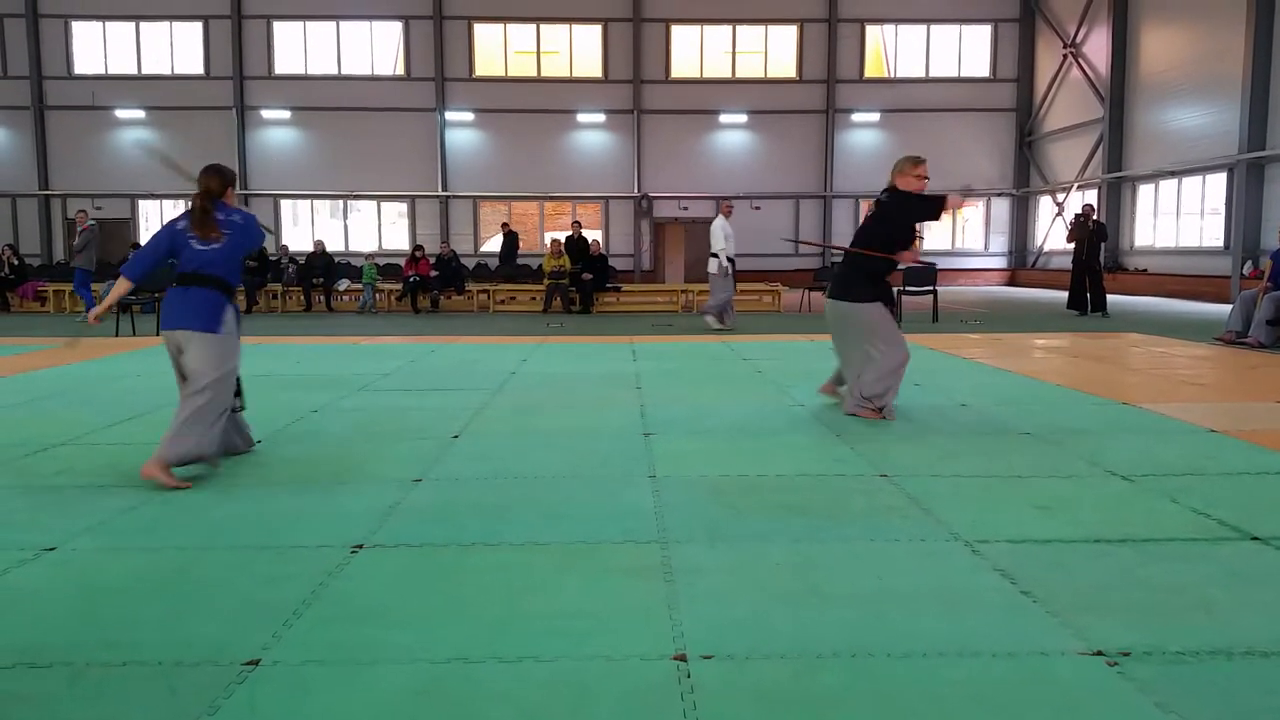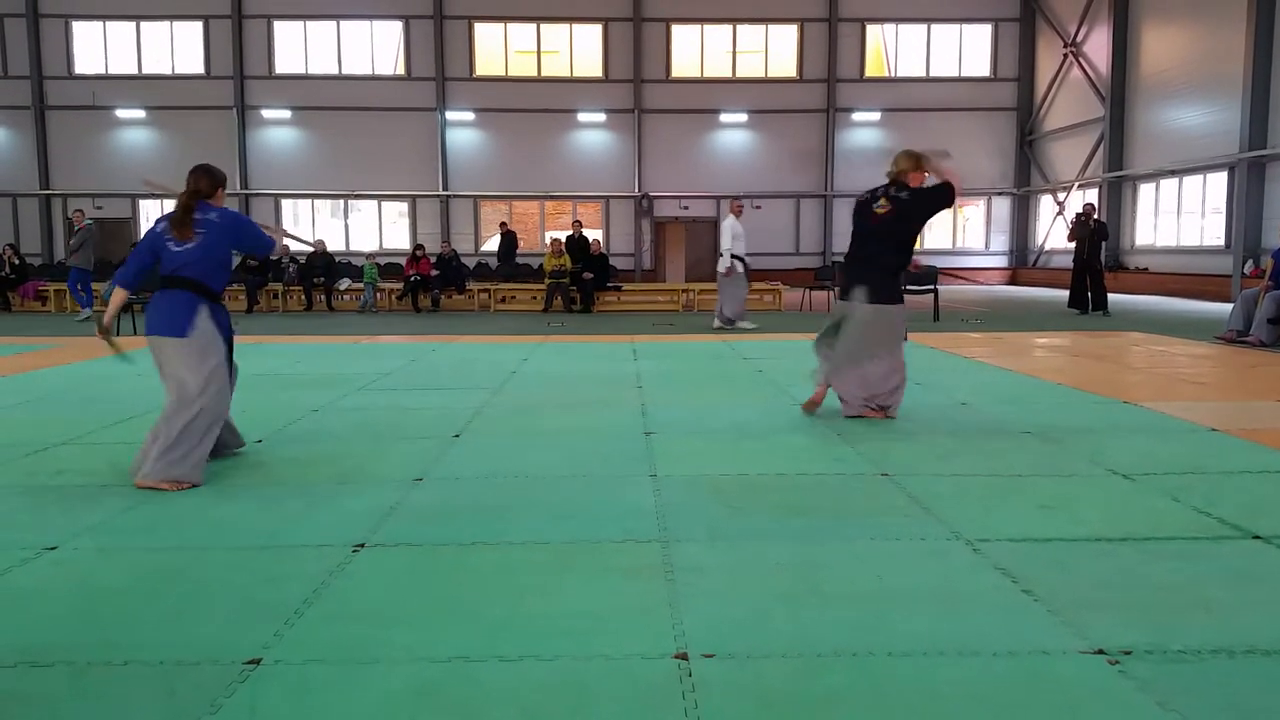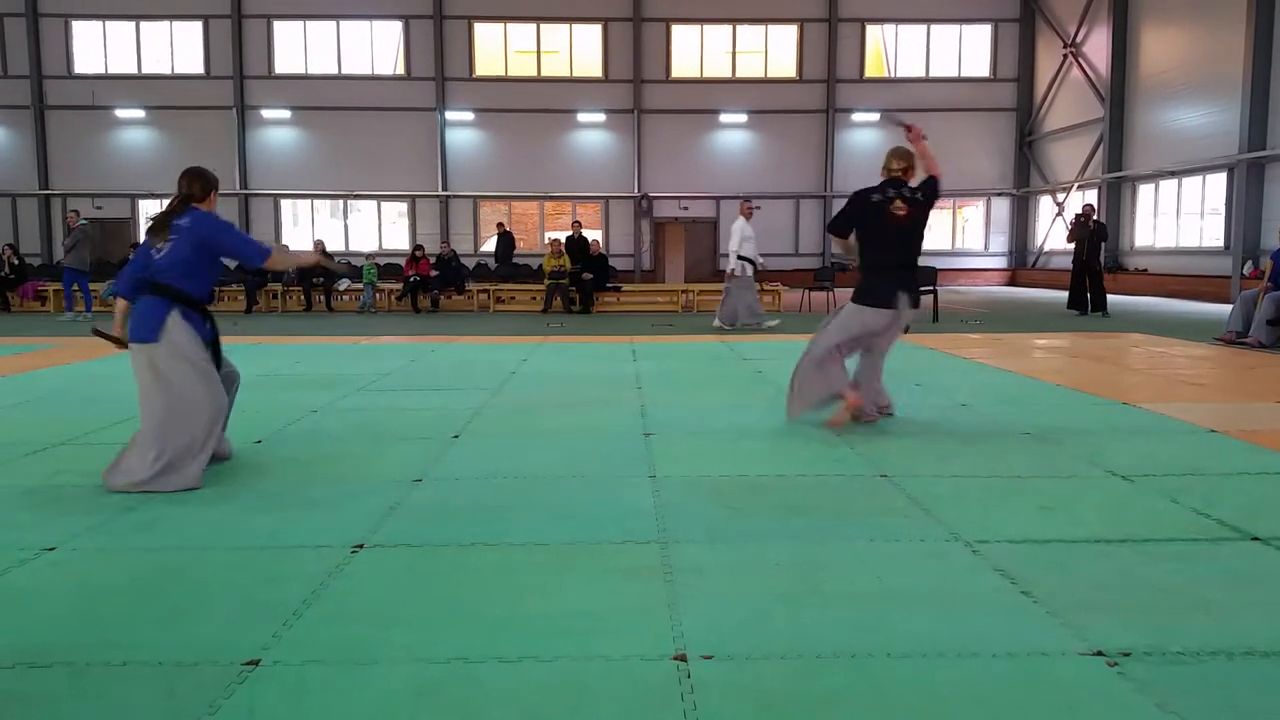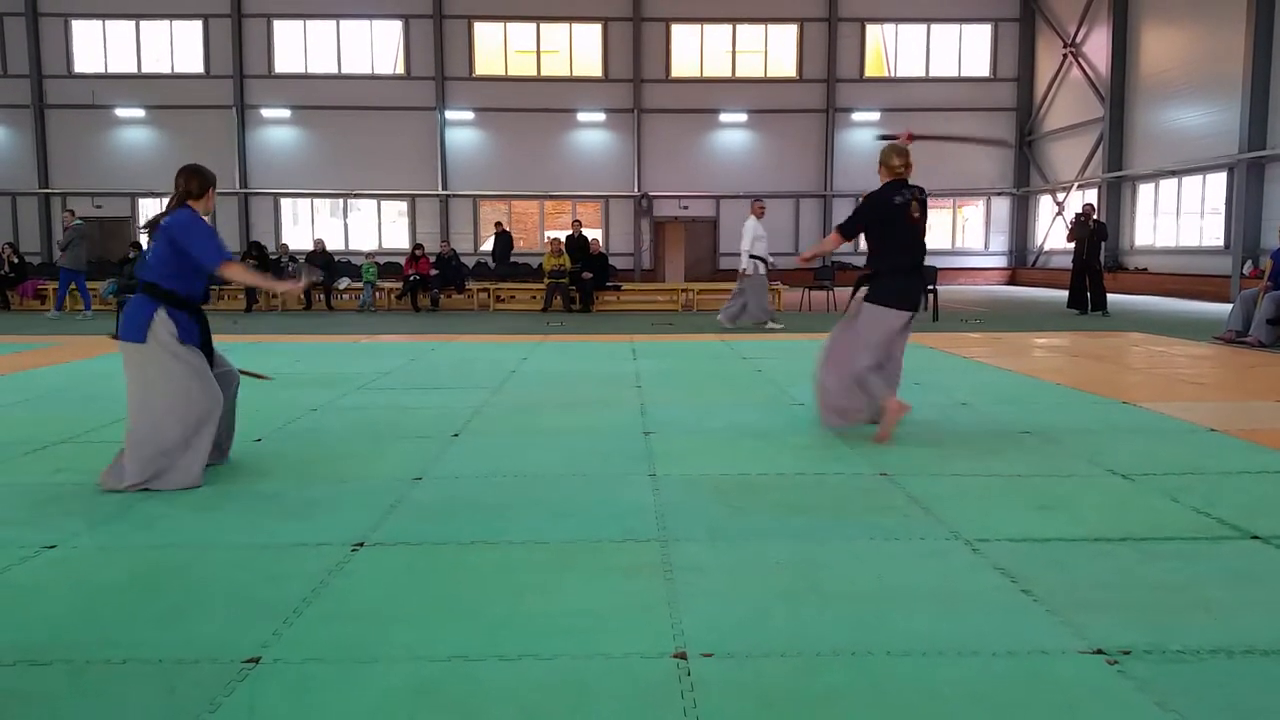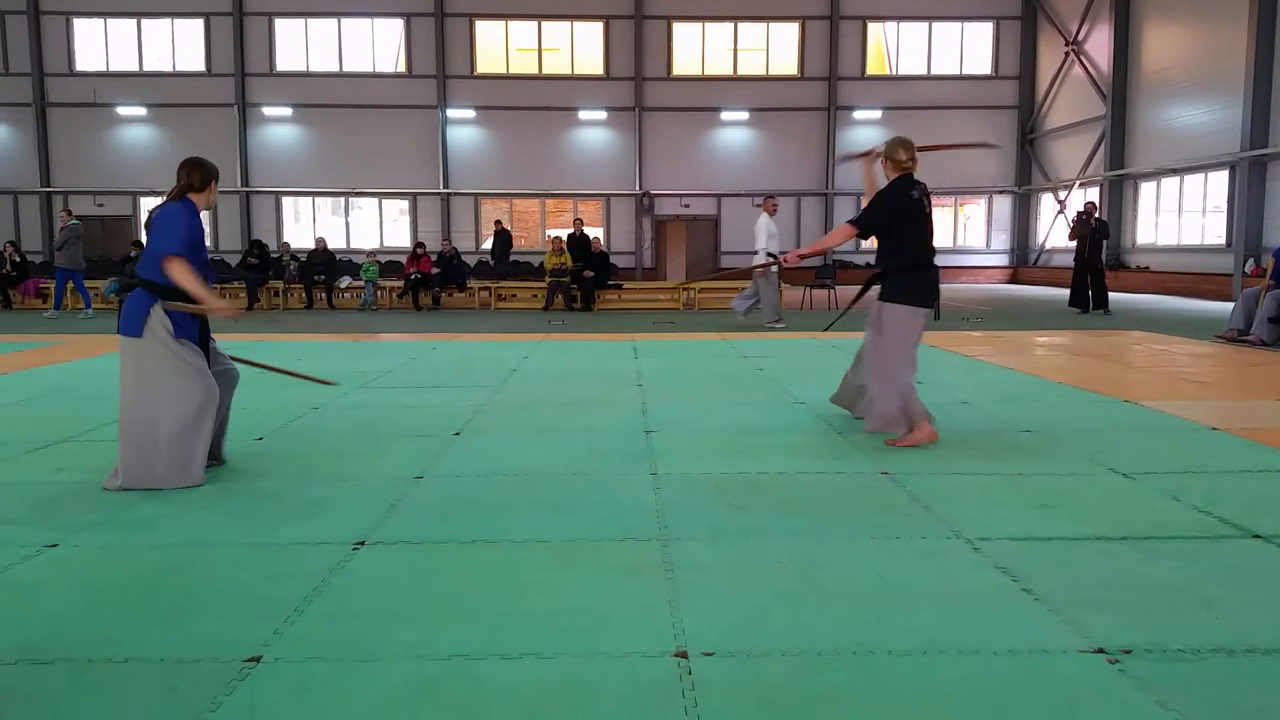
dt=0.1s
person 1, frame 1
left shoulder: (180, 224)
right shoulder: (245, 221)
left elbow: (138, 265)
right elbow: (254, 240)
left wrist: (102, 307)
left hip: (176, 307)
right hip: (212, 313)
left knee: (207, 384)
right knee: (211, 390)
left ankle: (227, 440)
right ankle: (159, 461)
person 1, frame 2
left shoulder: (163, 225)
right shoulder: (228, 220)
left elbow: (129, 273)
right elbow: (268, 247)
left wrist: (108, 317)
right wrist: (276, 236)
left hip: (163, 314)
right hip: (194, 316)
left knee: (209, 385)
right knee: (200, 396)
left ankle: (214, 442)
right ankle: (153, 471)
person 1, frame 3
left shoulder: (161, 227)
right shoulder: (206, 224)
left elbow: (128, 281)
right elbow: (258, 255)
left wrist: (119, 326)
right wrist: (302, 259)
left hip: (163, 320)
right hip: (168, 324)
left knee: (222, 380)
right knee: (196, 401)
left ankle: (204, 448)
right ankle: (135, 474)
person 1, frame 4
left shoulder: (171, 224)
right shoulder: (189, 223)
right elbow: (220, 264)
right wrist: (276, 285)
left hip: (168, 320)
right hip: (157, 324)
left knee: (221, 379)
right knee: (188, 401)
left ankle: (205, 449)
right ankle: (137, 474)
person 1, frame 5
left shoulder: (186, 218)
right shoulder: (176, 214)
right elbow: (174, 261)
right wrist: (211, 299)
left hip: (178, 320)
right hip: (153, 321)
left knee: (223, 376)
right knee: (176, 396)
left ankle: (203, 451)
right ankle: (145, 471)
person 2, frame 1
left shoulder: (887, 203)
right shoulder: (902, 202)
left elbow: (903, 240)
right elbow: (953, 201)
left wrist: (909, 253)
left hip: (847, 287)
right hip: (863, 290)
left knee: (860, 344)
right knee: (891, 352)
left ankle: (839, 382)
right ankle: (861, 401)
person 2, frame 2
left shoulder: (865, 200)
right shoulder: (918, 200)
right elbow: (951, 187)
right wrist: (933, 167)
left hip: (852, 288)
right hip: (884, 292)
left knee: (840, 343)
right knee: (887, 355)
left ankle: (823, 387)
right ankle: (861, 402)
person 2, frame 3
left shoulder: (863, 200)
right shoulder: (921, 198)
left elbow: (837, 234)
right elbow: (935, 175)
left wrist: (852, 248)
right wrist: (920, 144)
left hip: (873, 292)
right hip: (906, 293)
left knee: (827, 343)
right knee: (873, 352)
left ankle: (848, 395)
right ankle: (869, 403)
person 2, frame 4
left shoulder: (876, 200)
right shoulder: (916, 196)
left elbow: (838, 237)
left wrist: (810, 253)
right wrist: (905, 150)
left hip: (887, 292)
right hip: (910, 292)
left knee: (845, 355)
right knee: (878, 356)
left ankle: (888, 405)
right ankle: (873, 406)
person 2, frame 5
left shoulder: (893, 195)
right shoulder: (917, 191)
left elbow: (852, 230)
left wrist: (804, 252)
right wrist: (868, 168)
left hip: (902, 288)
right hip: (920, 285)
left knee: (886, 359)
right knee: (880, 351)
left ankle: (920, 424)
right ankle: (864, 404)
